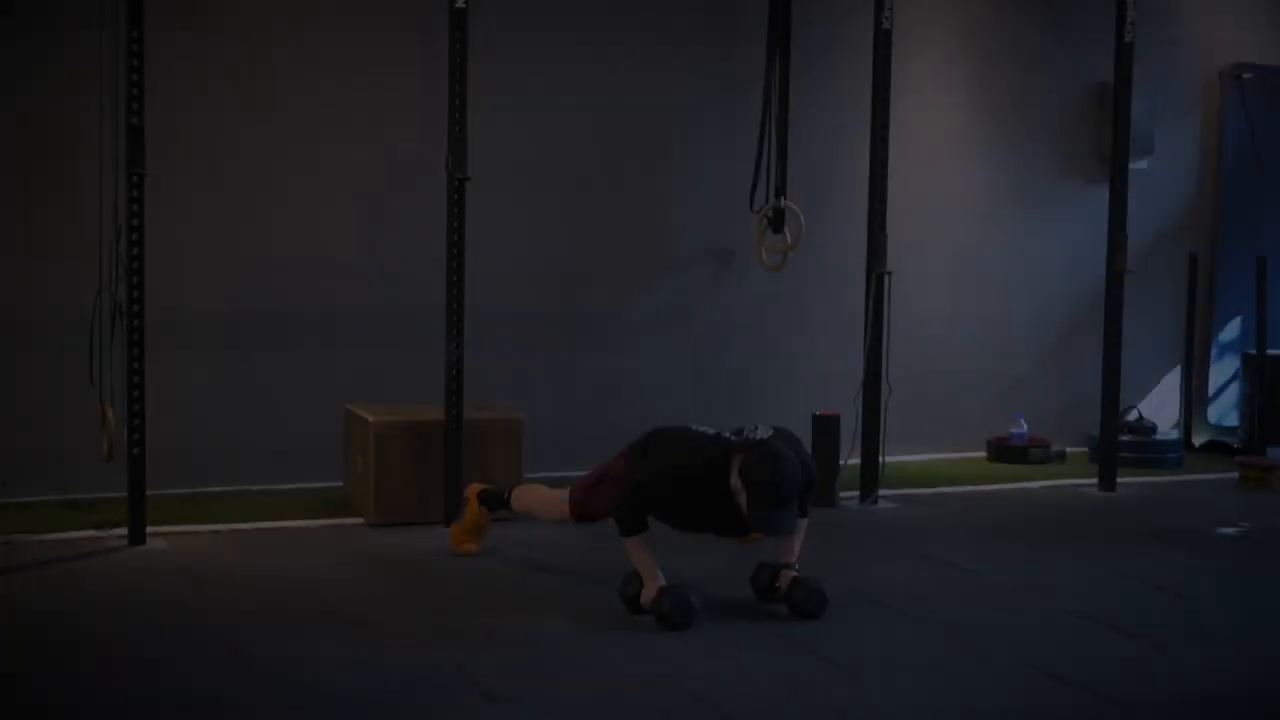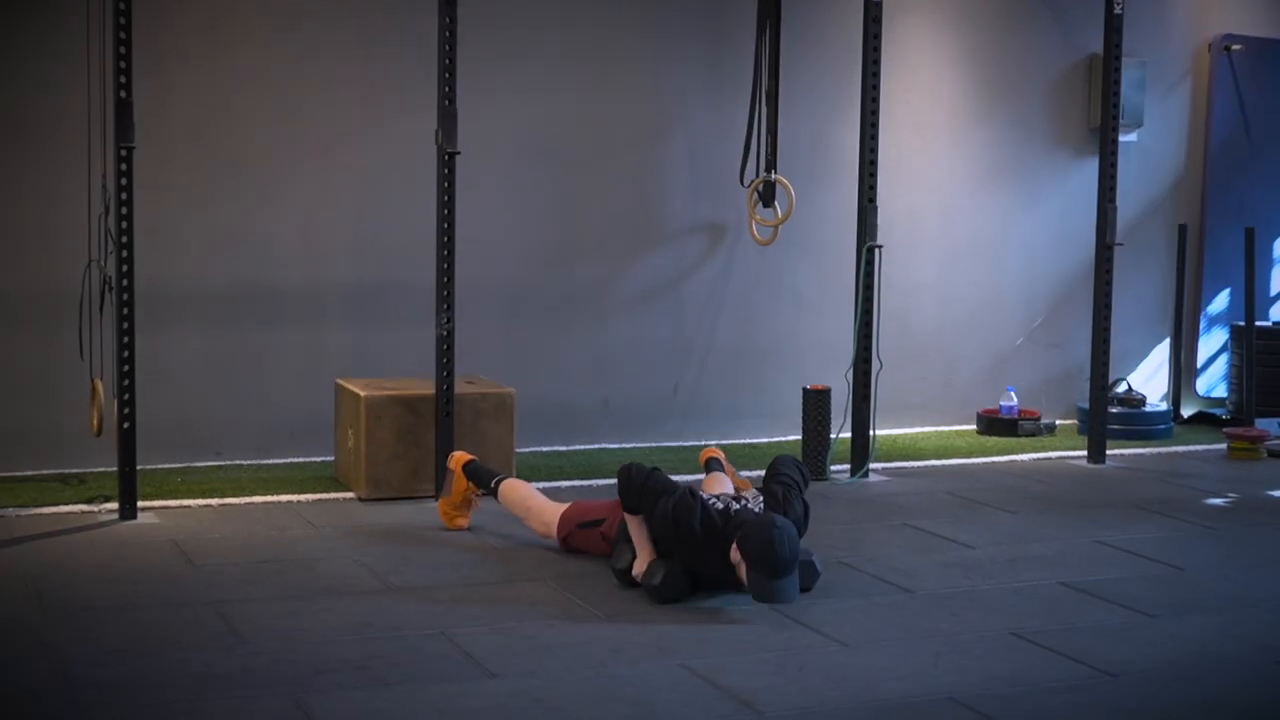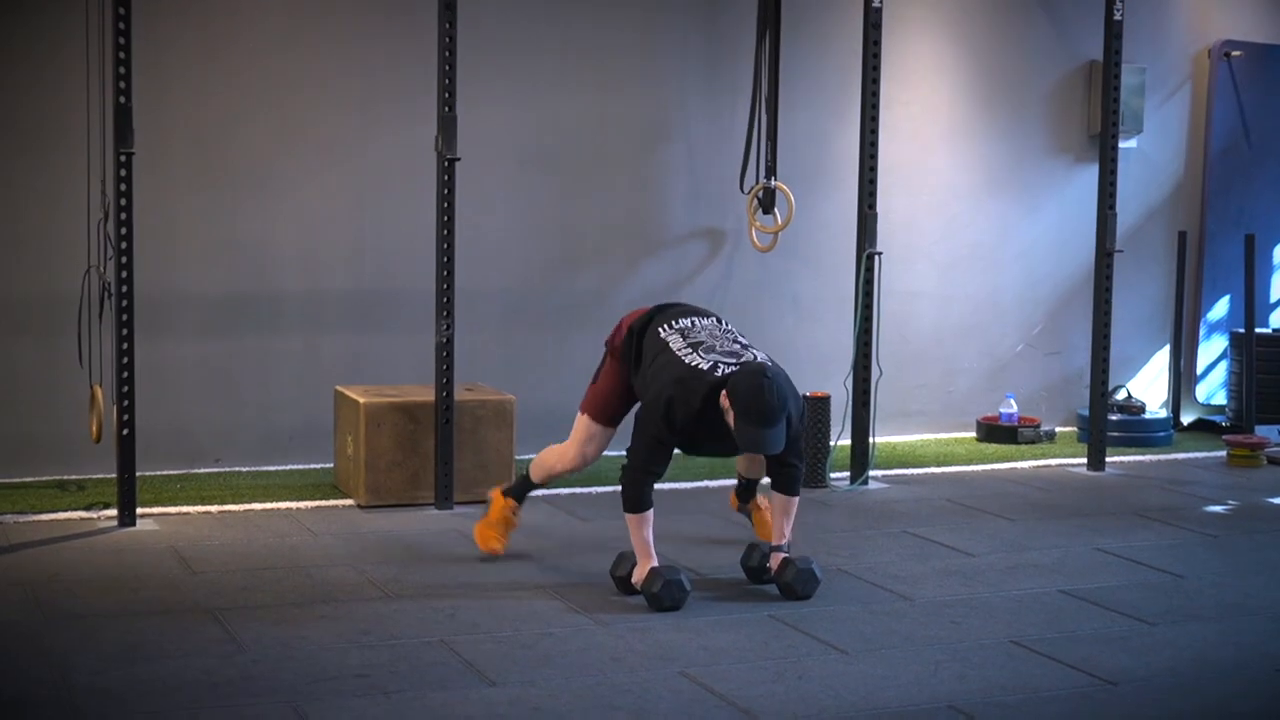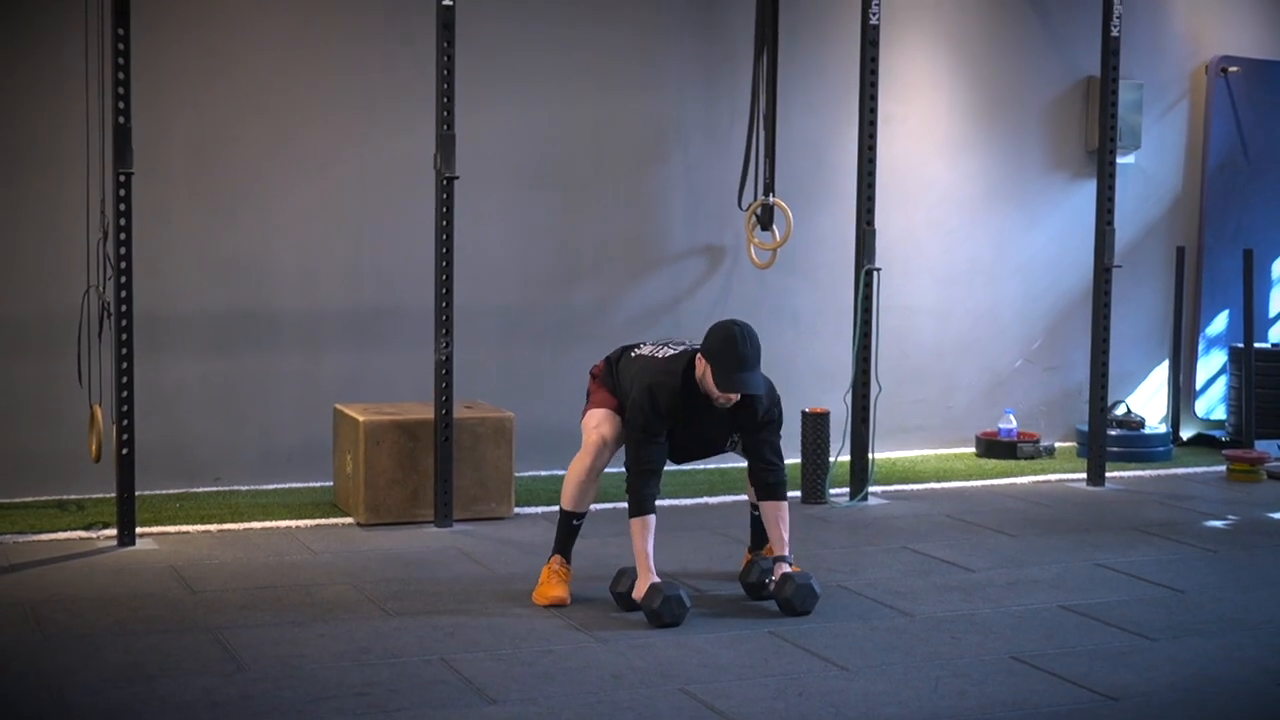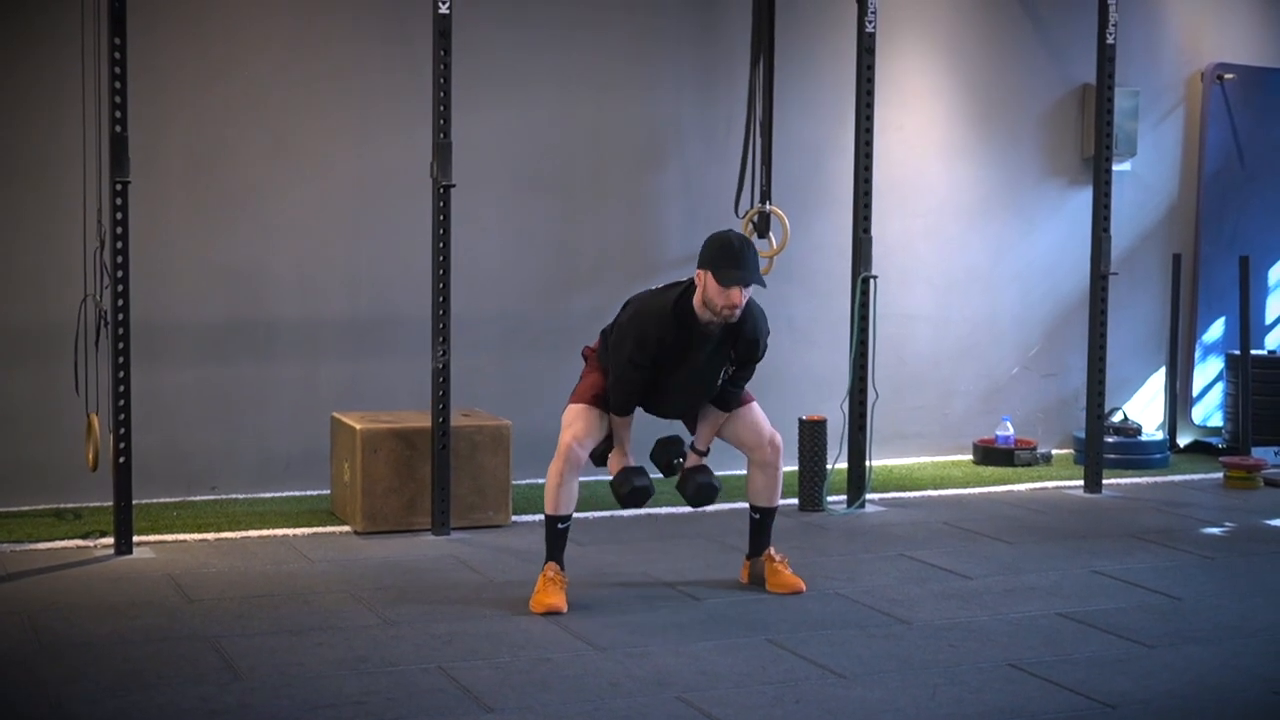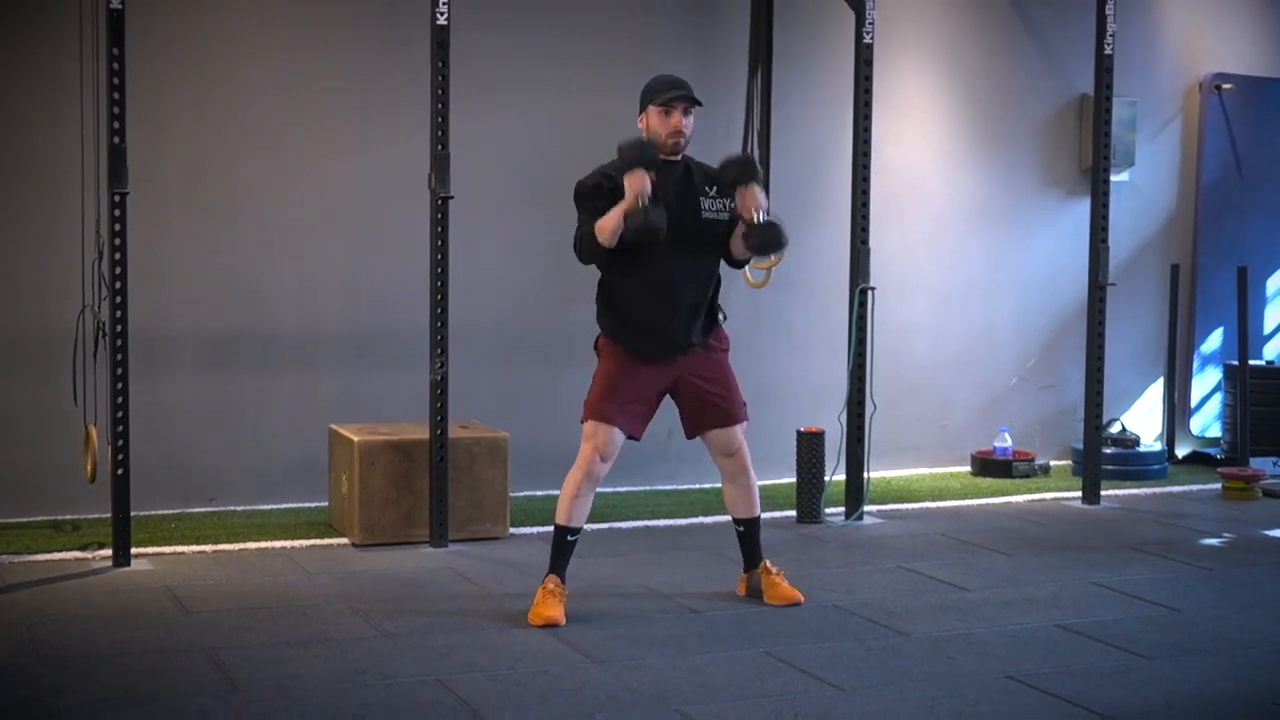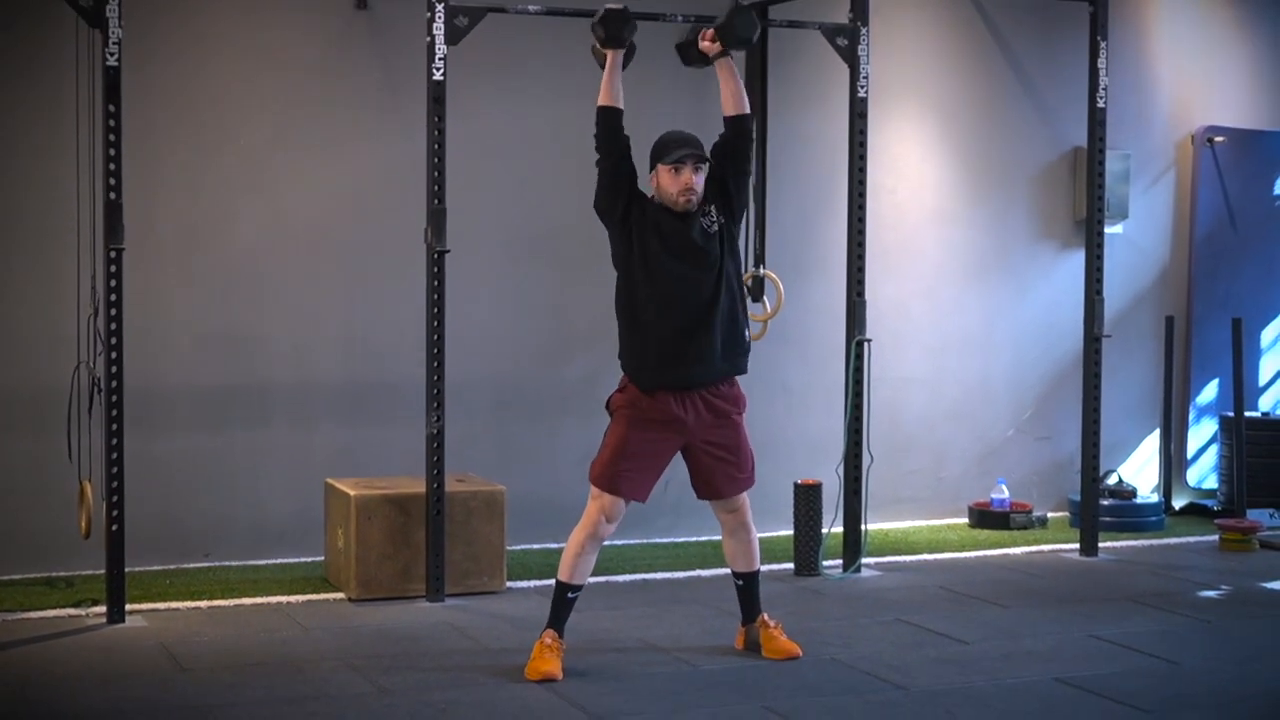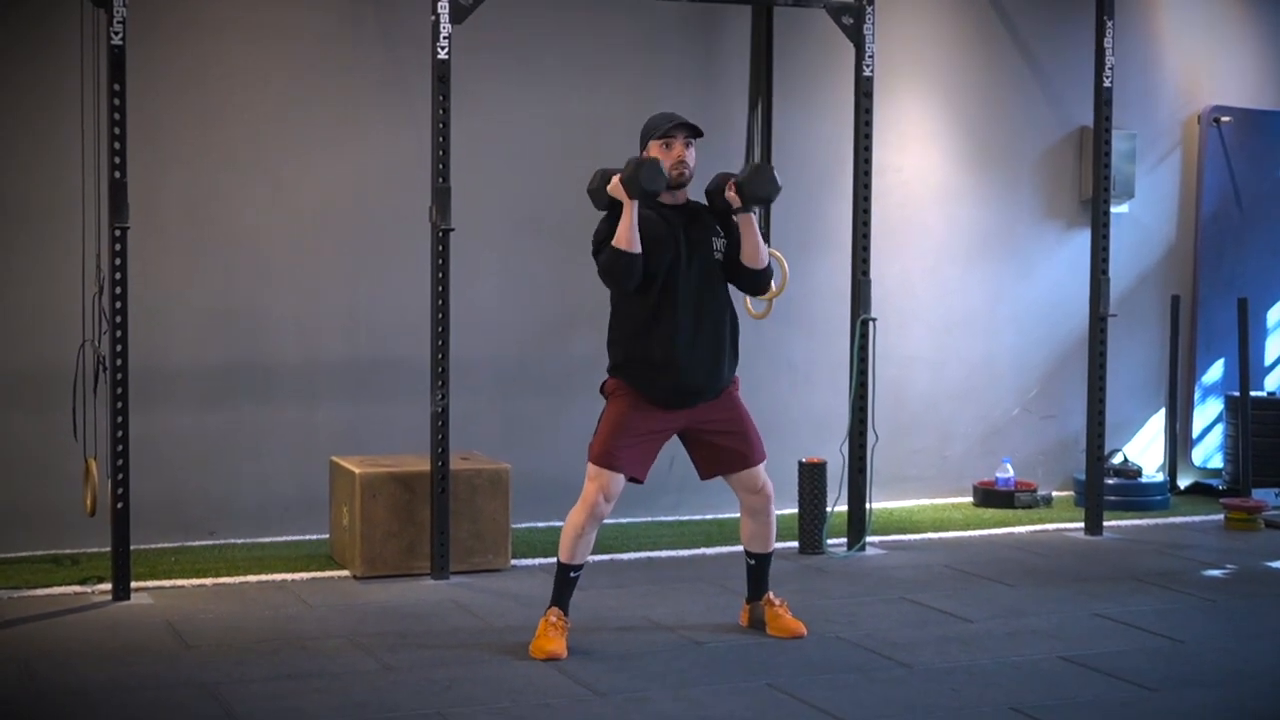
dt=0.5s
person 1, frame 1
left shoulder: (795, 466)
right shoulder: (685, 465)
left elbow: (799, 511)
right elbow: (628, 514)
left wrist: (788, 566)
right wrist: (652, 579)
right hip: (655, 450)
right knee: (557, 506)
right ankle: (483, 500)
person 1, frame 2
left shoulder: (786, 515)
right shoulder: (694, 524)
left elbow: (787, 465)
right elbow: (630, 477)
right wrist: (644, 553)
right hip: (637, 523)
right knee: (547, 518)
left ankle: (714, 464)
right ankle: (470, 471)
person 1, frame 3
left shoulder: (783, 402)
right shoulder: (677, 397)
left elbow: (788, 470)
right elbow: (640, 472)
left wrist: (780, 550)
right wrist: (646, 561)
left knee: (761, 444)
right knee: (581, 453)
left ankle: (744, 496)
right ankle: (510, 498)
person 1, frame 4
left shoulder: (760, 396)
right shoulder: (656, 387)
left elbow: (770, 474)
right elbow: (643, 480)
left wrist: (783, 560)
right wrist: (646, 574)
right hip: (619, 386)
left knee: (766, 454)
right knee: (597, 445)
left ankle: (761, 552)
right ankle: (558, 562)
person 1, frame 5
left shoulder: (752, 326)
right shoulder: (648, 316)
left elbow: (724, 393)
right elbow: (624, 392)
left wrist: (698, 449)
right wrist: (621, 450)
left hip: (696, 386)
right hip: (619, 372)
left knee: (768, 445)
right knee: (573, 446)
left ankle: (760, 559)
right ankle: (553, 570)
person 1, frame 6
left shoulder: (711, 183)
right shoulder: (611, 181)
left elbow: (737, 255)
right elbow: (588, 249)
left wrist: (751, 219)
right wrist: (627, 204)
left hip: (700, 345)
right hip: (630, 346)
left knee: (736, 454)
right knee: (594, 457)
left ankle: (756, 571)
right ankle: (553, 582)
person 1, frame 7
left shoulder: (721, 211)
right shoulder: (630, 218)
left elbow: (739, 135)
right elbow: (610, 143)
left wrist: (722, 60)
right wrist: (613, 60)
left hip: (716, 398)
right hip: (647, 400)
left knee: (736, 512)
right knee: (601, 517)
left ankle: (754, 624)
right ankle: (552, 635)
person 1, frame 8
left shoulder: (716, 223)
right shoulder: (623, 223)
left elbow: (757, 282)
right elbow: (621, 279)
left wrist: (746, 215)
right wrist: (629, 207)
left hip: (712, 390)
right hip: (641, 390)
left knee: (759, 492)
right knee: (598, 496)
left ankle: (760, 603)
right ankle: (556, 615)
